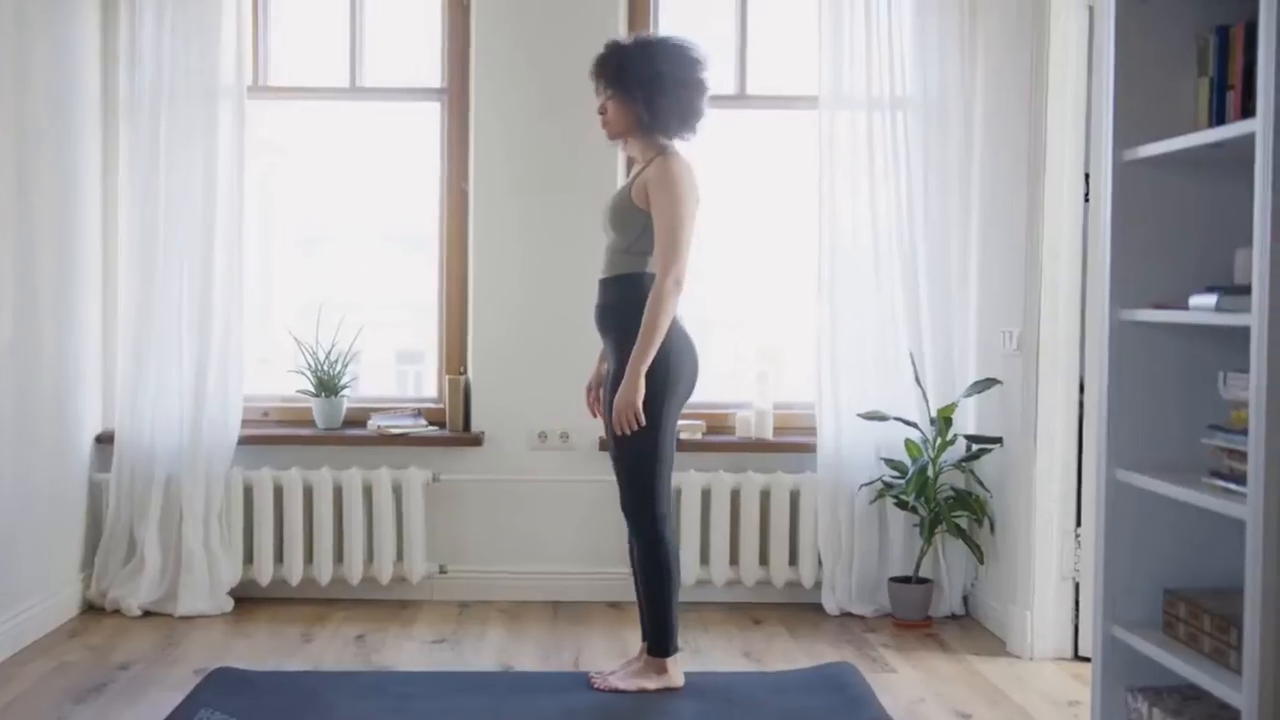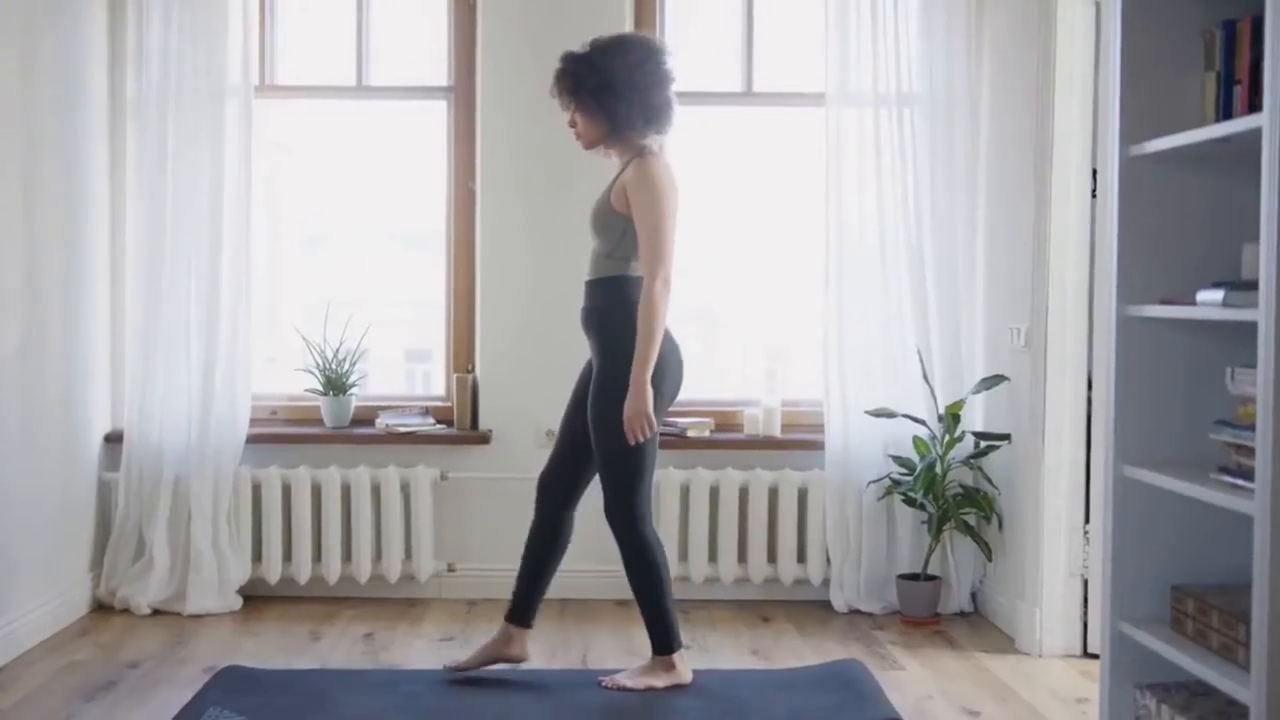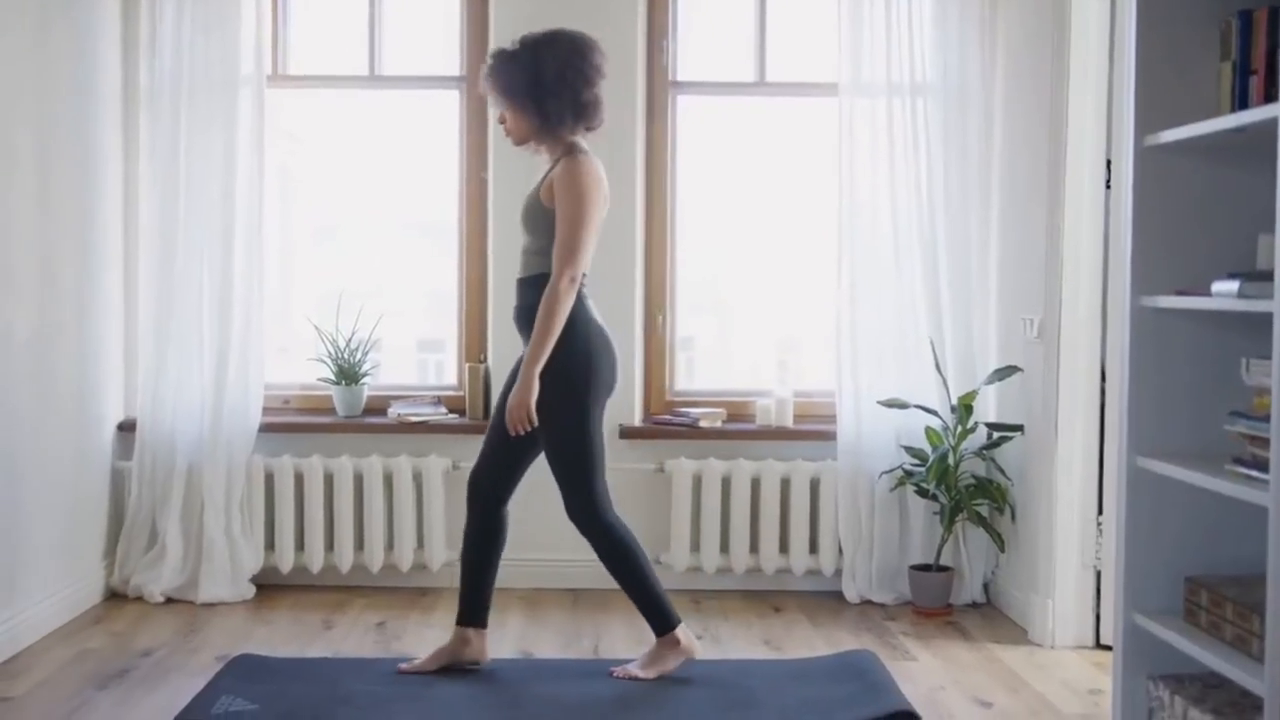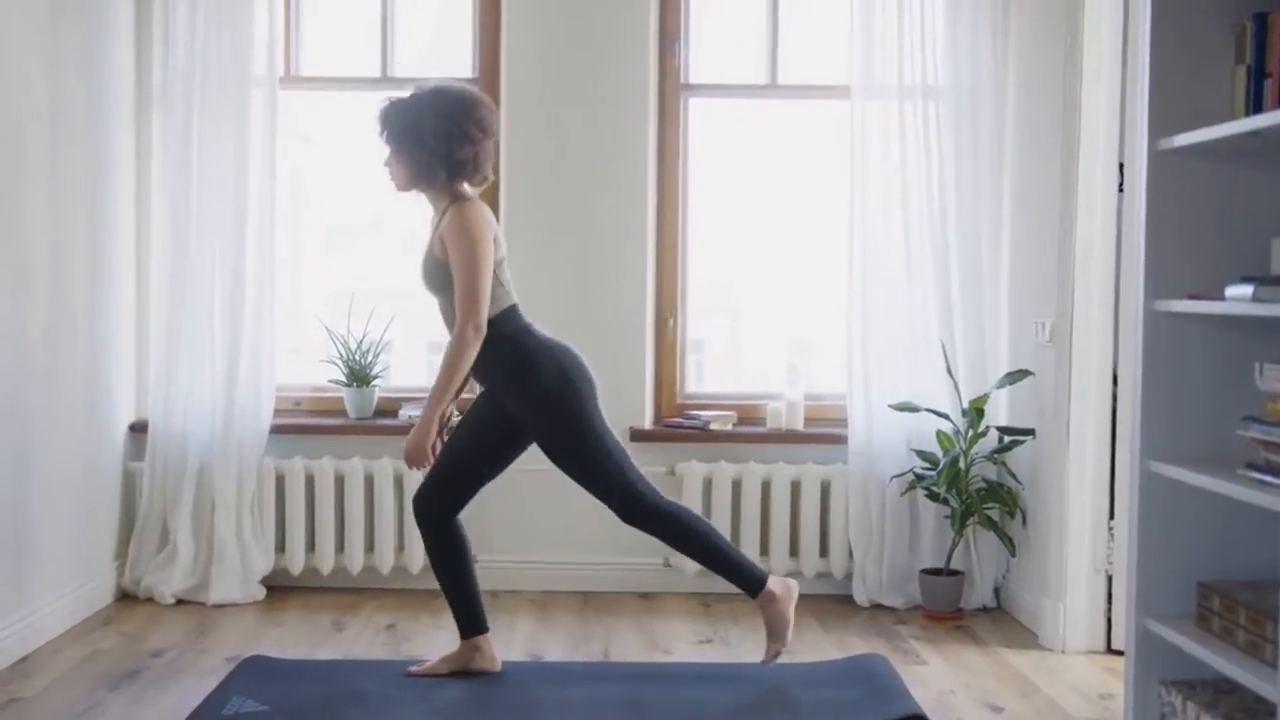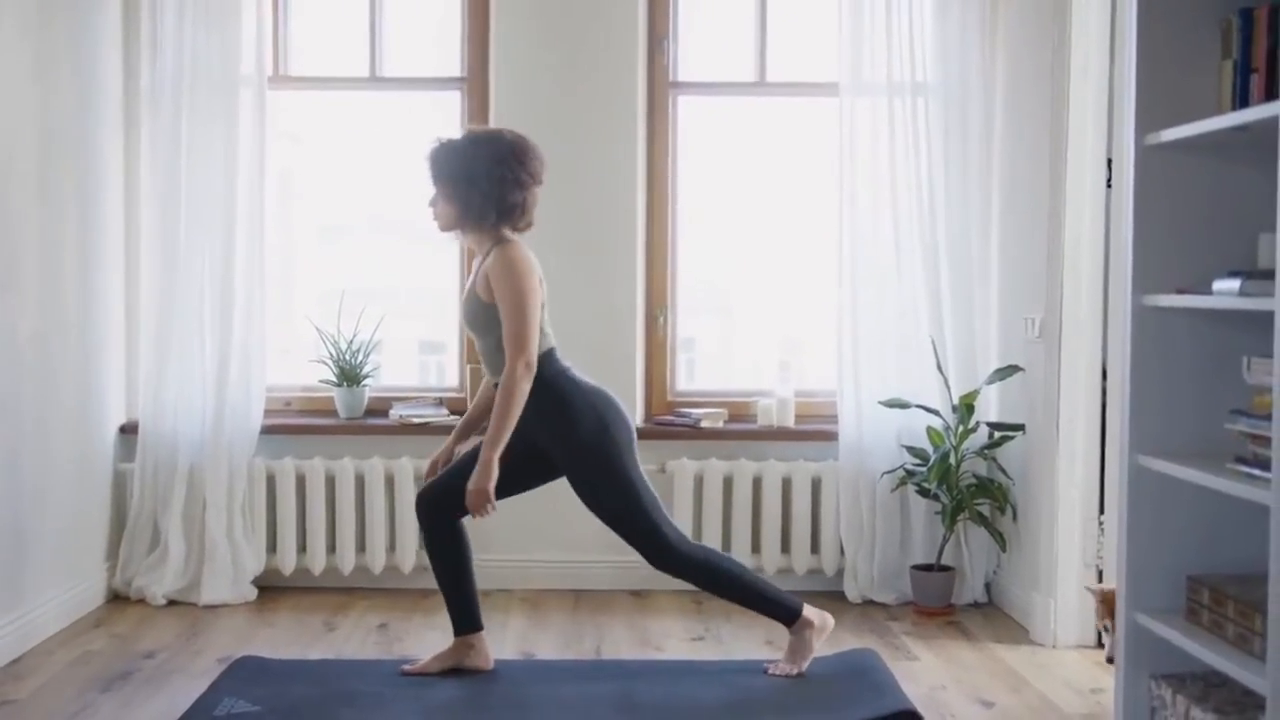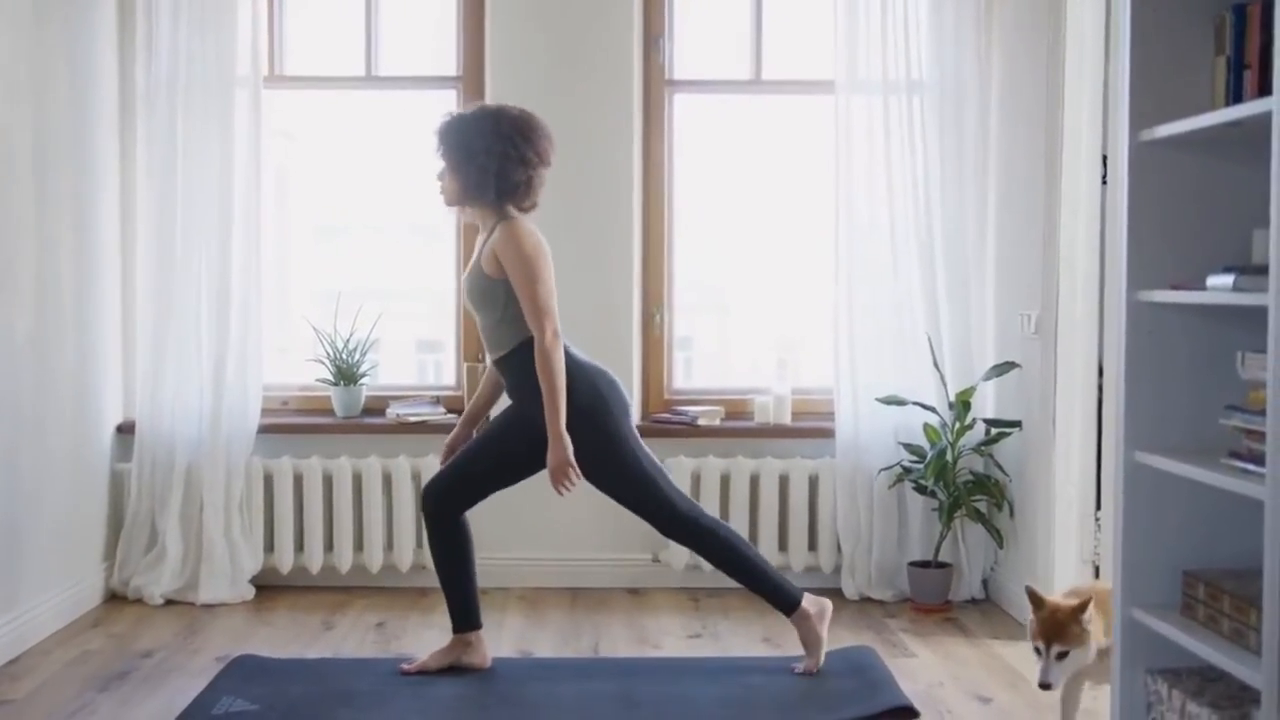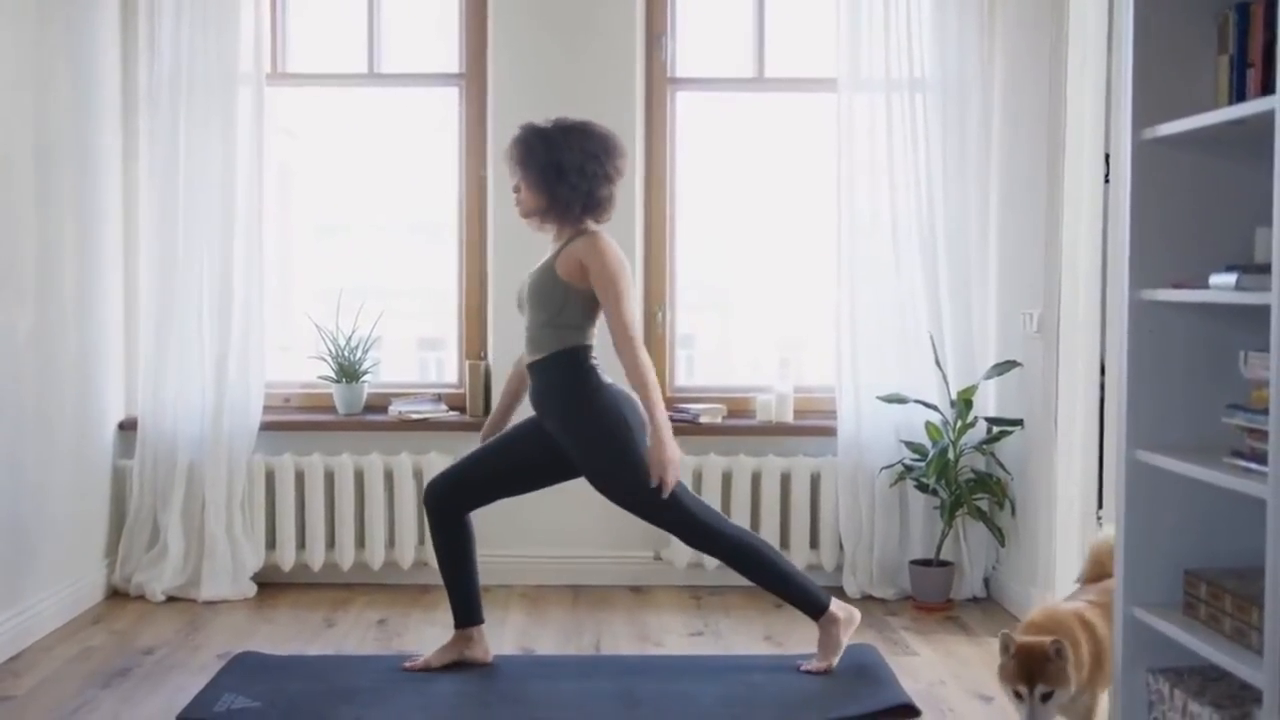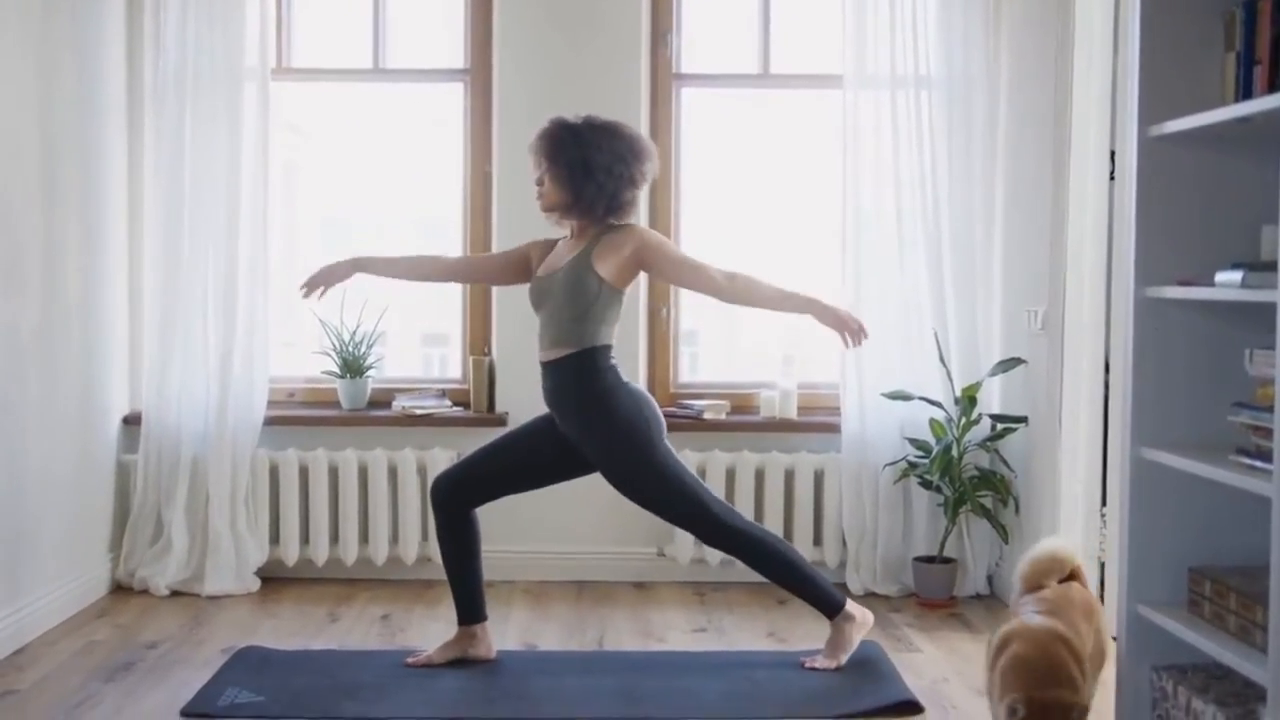
dt=0.5s
person 1, frame 1
left shoulder: (669, 169)
right shoulder: (643, 169)
left elbow: (669, 279)
left wrist: (635, 372)
right wrist: (605, 364)
left hip: (653, 357)
right hip: (633, 352)
left knee: (646, 510)
right knee: (639, 509)
left ankle: (663, 661)
right ankle: (651, 648)
person 1, frame 2
left shoulder: (648, 172)
right shoulder: (631, 171)
left elbow: (657, 281)
left wrist: (642, 382)
left hip: (633, 359)
right hip: (611, 357)
left knee: (626, 511)
right knee: (554, 492)
left ankle: (669, 659)
right ankle: (514, 633)
person 1, frame 3
left shoulder: (578, 171)
right shoulder: (560, 167)
left elbow: (564, 280)
left wrist: (528, 376)
left hip: (569, 355)
right hip: (554, 350)
left knee: (587, 504)
right knee: (485, 488)
left ankle: (671, 637)
right ankle: (468, 638)
person 1, frame 4
left shoulder: (465, 218)
right shoulder: (449, 216)
left elbow: (472, 329)
left wrist: (428, 419)
right wrist: (441, 414)
left hip: (545, 383)
right hip: (513, 389)
left knee: (636, 504)
right knee: (433, 505)
left ankle: (769, 591)
right ankle: (475, 646)
person 1, frame 5
left shoulder: (508, 260)
right shoulder: (490, 260)
left elbow: (523, 368)
right elbow: (502, 370)
left wrist: (488, 462)
right wrist: (455, 441)
left hip: (581, 424)
right hip: (547, 424)
left knee: (665, 548)
right knee: (435, 502)
left ankle: (804, 620)
right ankle: (469, 644)
person 1, frame 6
left shoulder: (515, 236)
right shoulder: (492, 238)
left elbow: (548, 336)
left wrist: (558, 436)
right wrist: (465, 427)
left hip: (579, 402)
right hip: (538, 405)
left knee: (676, 518)
right knee: (440, 499)
left ankle: (804, 610)
right ankle: (467, 642)
person 1, frame 7
left shoulder: (593, 248)
right shoulder: (559, 255)
left elbow: (630, 343)
right elbow: (534, 355)
left wrist: (660, 431)
right wrist: (489, 431)
left hip: (596, 419)
right hip: (559, 422)
left knee: (700, 526)
right knee: (444, 495)
left ankle: (831, 614)
right ankle: (469, 638)
person 1, frame 8
left shoulder: (626, 243)
right shoulder: (545, 253)
left elbow: (720, 281)
right elbow: (452, 269)
left wrist: (814, 306)
right wrist: (358, 264)
left hip: (611, 412)
right hip: (570, 419)
left knee: (715, 523)
right knee: (451, 491)
left ankle: (846, 614)
right ankle: (473, 634)
